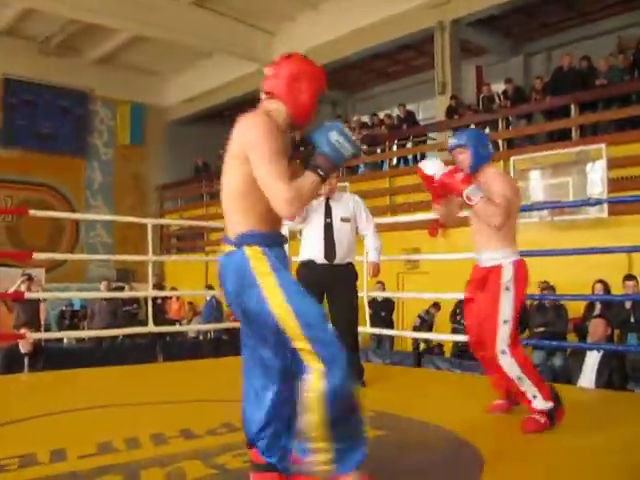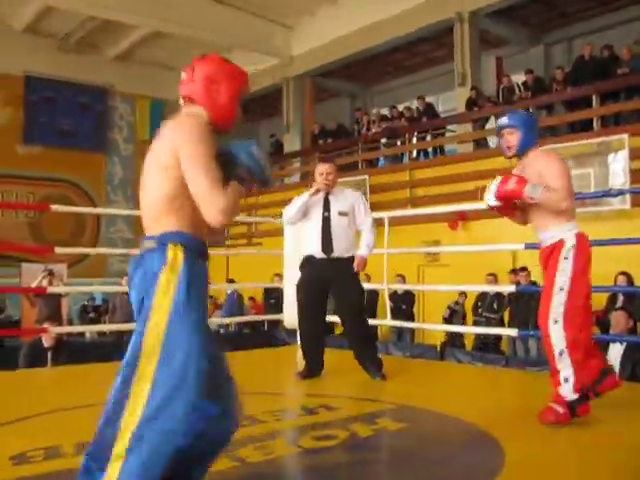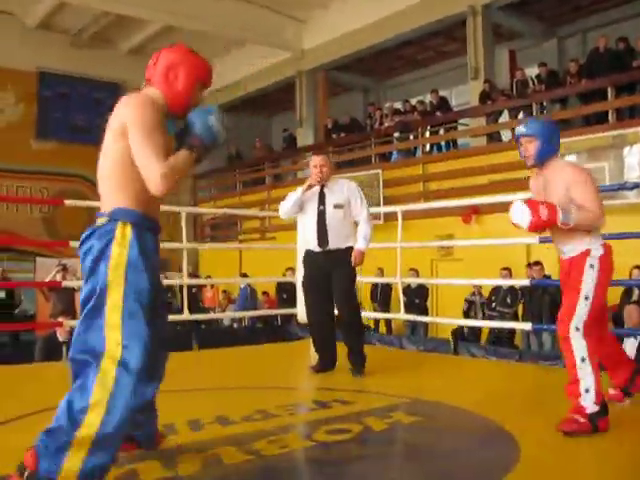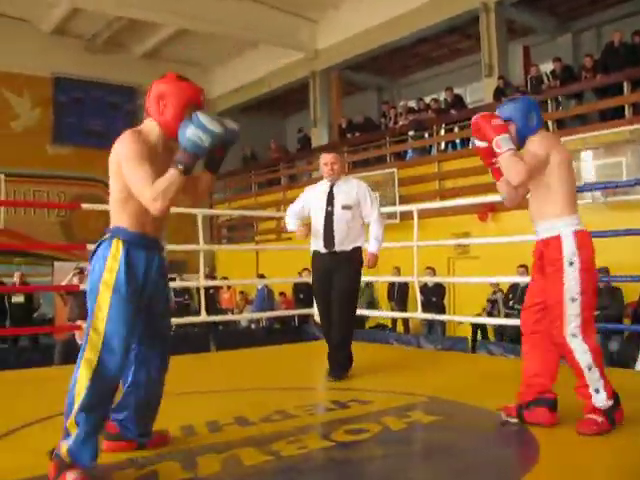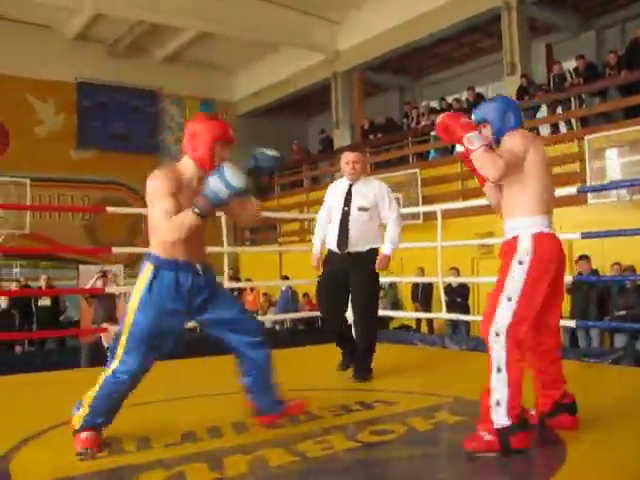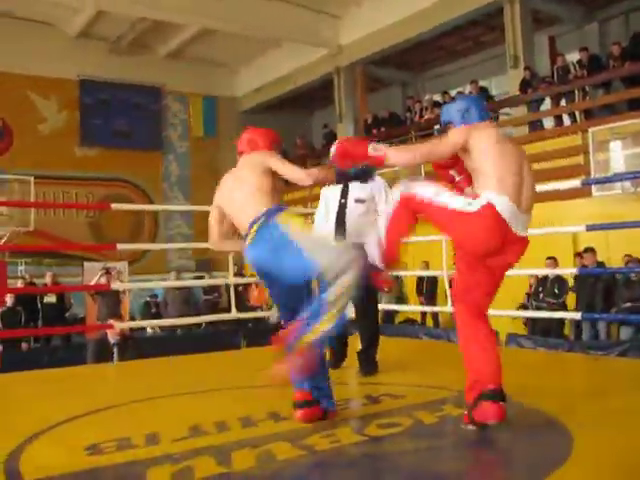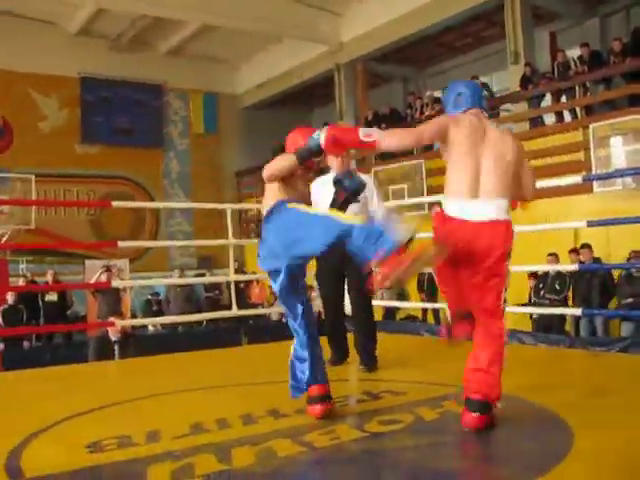
dt=0.3s
person 1, frame 1
left shoulder: (259, 128)
right shoulder: (256, 125)
right elbow: (287, 206)
left wrist: (314, 165)
right wrist: (321, 167)
left hip: (253, 259)
right hip: (252, 260)
left knee: (271, 370)
right knee: (325, 363)
person 1, frame 2
left shoulder: (174, 133)
right shoulder: (189, 129)
right elbow: (216, 214)
left wrist: (226, 177)
right wrist: (241, 179)
left hip: (173, 266)
right hip: (172, 267)
left knee: (212, 393)
right knee: (162, 397)
person 1, frame 3
left shoulder: (148, 118)
right shoulder: (139, 107)
right elbow: (160, 183)
left wrist: (183, 149)
right wrist: (193, 147)
left hip: (133, 240)
right hip: (122, 239)
left knee: (146, 351)
right knee: (120, 363)
left ankle: (135, 430)
person 1, frame 4
left shoulder: (163, 150)
right shoulder: (132, 142)
left elbow: (197, 192)
right elbow: (155, 202)
left wrist: (212, 157)
right wrist: (186, 157)
left hip: (151, 256)
right hip: (122, 256)
left knee: (152, 353)
right knee: (107, 356)
left ankle: (127, 429)
person 1, frame 5
left shoulder: (208, 181)
right shoulder: (162, 179)
left elbow: (246, 217)
right elbow: (168, 233)
right wrist: (204, 204)
left hip: (199, 278)
right hip: (163, 277)
left knee: (249, 335)
right knee: (130, 359)
left ankle: (267, 405)
right ankle: (88, 423)
person 1, frame 6
left shoulder: (222, 187)
right shoulder: (260, 157)
left elbow: (216, 242)
right elbow: (306, 178)
left hip: (257, 248)
right hip: (275, 227)
left knee: (299, 320)
right knee: (350, 266)
left ankle: (310, 398)
right ankle: (302, 340)
person 1, frame 7
left shoulder: (301, 190)
right shoulder: (289, 168)
right elbow: (268, 172)
left wrist: (342, 196)
right wrist: (305, 153)
left hip: (272, 253)
right hip: (284, 226)
left knee: (302, 326)
right knee: (350, 228)
left ankle: (315, 393)
right ankle: (392, 259)
person 2, frame 1
left shoulder: (497, 178)
right shoulder: (473, 181)
left elbow: (498, 219)
right elbow: (444, 217)
left wrist: (467, 189)
right wrist: (437, 190)
left hip: (503, 270)
right hip: (485, 270)
left knee: (501, 345)
right knee: (483, 341)
left ankle: (546, 405)
right ankle: (512, 395)
person 2, frame 2
left shoulder: (546, 160)
right shoulder: (520, 170)
left elbow: (564, 201)
right elbow: (524, 218)
left wrist: (524, 188)
right wrist: (506, 204)
left hip: (568, 246)
right hip: (552, 249)
left knee: (554, 320)
right knee: (569, 319)
left ankle: (570, 397)
right ankle: (597, 374)
person 2, frame 3
left shoulder: (571, 172)
right shoulder: (538, 179)
left elbow: (596, 219)
right elbow: (543, 223)
left wrist: (556, 214)
right wrist: (532, 219)
left hip: (590, 259)
right hip: (569, 262)
left knee: (572, 328)
right knee: (586, 328)
left ankle: (592, 411)
person 2, frame 4
left shoulder: (541, 141)
right shoulder: (533, 150)
left elbow: (519, 177)
right elbow: (512, 197)
left wrist: (499, 139)
right wrist: (494, 160)
left hip: (566, 244)
right hip: (548, 246)
left knee: (572, 328)
right knee: (533, 324)
left ankle: (605, 404)
right ankle: (537, 401)
person 2, frame 5
left shoulder: (518, 138)
right shoulder: (528, 154)
left elbow: (495, 170)
right elbow: (504, 203)
left wrist: (468, 137)
right wrist: (476, 166)
left hip: (530, 245)
right hip: (538, 246)
left knee: (500, 330)
right knee: (538, 335)
left ankle: (503, 428)
right ankle: (558, 406)
person 2, frame 6
left shoulder: (472, 131)
right shoulder: (513, 147)
left elbow: (419, 154)
left wrist: (367, 151)
left hip: (484, 220)
right hip: (512, 239)
left knee: (407, 193)
right knee: (472, 316)
left ankle: (383, 256)
right ankle: (487, 398)
person 2, frame 7
left shoulder: (448, 123)
right shoulder: (509, 139)
left elbow: (406, 138)
right elbow: (526, 191)
left wrist: (355, 135)
left hip: (454, 223)
right hip: (494, 228)
left knee: (451, 268)
right knee: (489, 319)
left ankle: (460, 315)
right ankle: (478, 404)
person 3, frame 1
left shoulder: (352, 202)
right shoulder: (309, 203)
left elbow: (370, 231)
left wrist: (374, 258)
right wrist: (311, 196)
left hip: (342, 270)
right hip: (311, 270)
left knee: (345, 323)
left ankle: (353, 372)
person 3, frame 2
left shoulder: (353, 197)
right shoulder: (307, 199)
left elbow: (367, 227)
right elbow: (288, 218)
left wrist: (363, 253)
right wrist: (310, 194)
left hip: (344, 264)
right hip: (313, 264)
left knee: (353, 316)
right knee: (309, 317)
left ankle: (371, 364)
right ankle: (312, 365)
person 3, frame 3
left shoulder: (348, 187)
right shoulder: (304, 192)
left elbow: (363, 218)
right elbow: (284, 212)
left wrist: (361, 246)
right wrist: (303, 189)
left hip: (341, 256)
right hip: (313, 258)
left knee: (347, 307)
right knee: (317, 311)
left ankle: (356, 358)
right ankle: (326, 358)
person 3, frame 4
left shoulder: (358, 188)
right shoulder: (312, 191)
left elbow: (374, 219)
right elbow: (291, 214)
left wrist: (373, 249)
right wrist: (297, 225)
left hip: (348, 258)
right hip: (321, 258)
left knee: (342, 309)
right knee: (326, 312)
left ankle: (339, 364)
right ankle: (340, 360)
person 3, frame 5
left shoulder: (377, 188)
right shoulder: (333, 189)
left elbow: (393, 221)
right elbow: (323, 219)
left wrist: (387, 251)
right wrist: (317, 248)
left hip: (363, 258)
right hip: (335, 258)
left knee: (364, 312)
right knee: (329, 309)
left ankle: (362, 364)
right ankle: (349, 350)
person 3, frame 6
left shoulder: (373, 182)
right shoulder: (329, 187)
right elbow: (321, 217)
left wrist: (378, 240)
left hip: (361, 251)
left knee: (365, 305)
left ankle: (367, 359)
right ankle: (337, 353)
person 3, frame 7
left shoulder: (363, 181)
right shoulder: (317, 185)
left elbow: (378, 213)
right hip: (327, 250)
left knee: (361, 302)
right knee: (331, 304)
left ankle: (367, 356)
right ankle: (338, 351)
